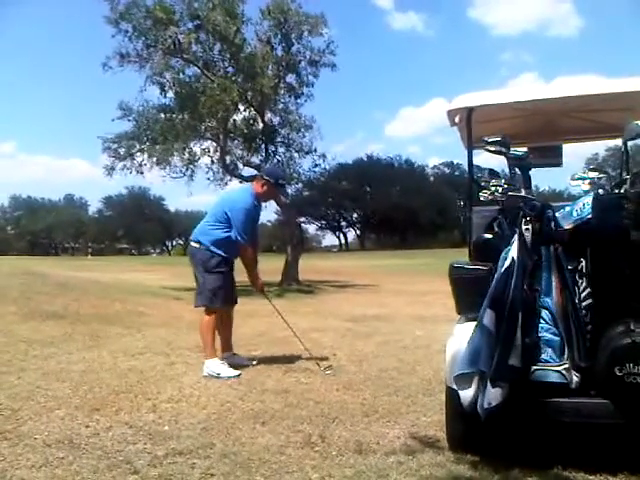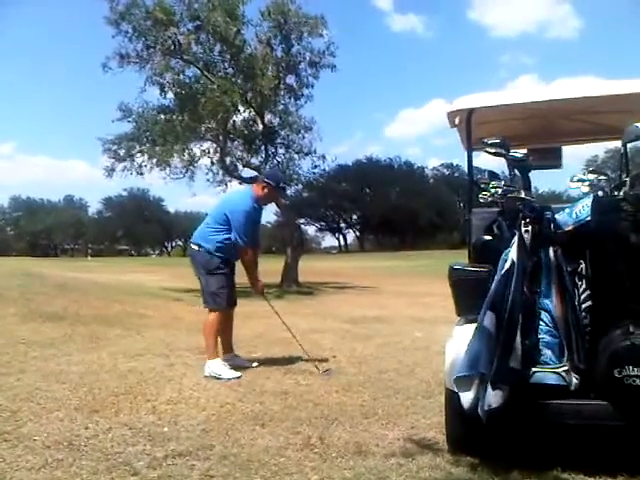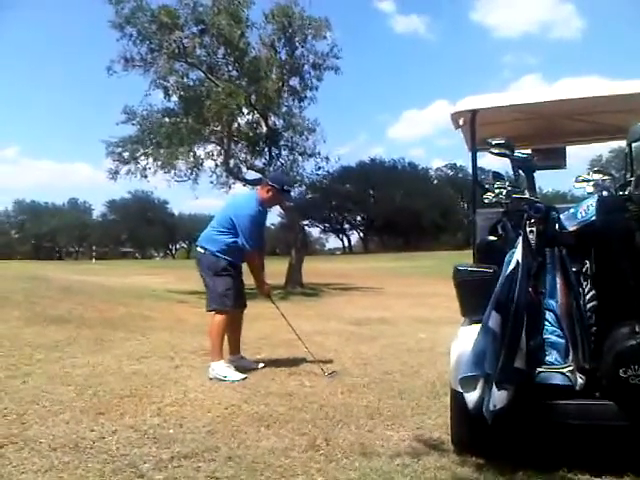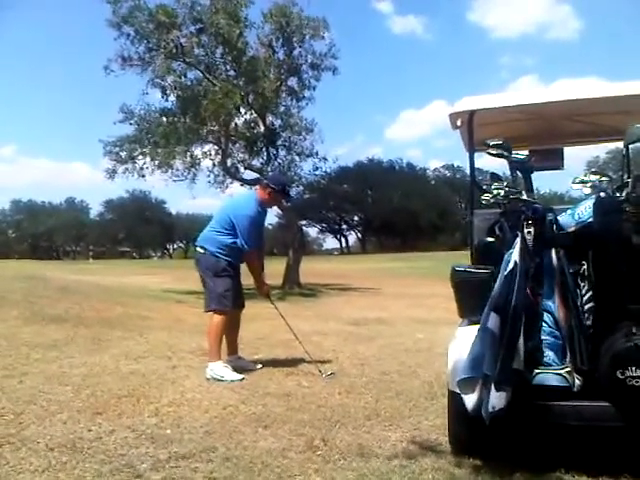
dt=0.5s
person 1, frame 1
left shoulder: (253, 201)
right shoulder: (243, 202)
left elbow: (252, 240)
right elbow: (243, 245)
left wrist: (254, 272)
right wrist: (254, 277)
left hip: (220, 254)
right hip: (206, 251)
left knee: (227, 305)
right knee: (212, 306)
left ankle: (227, 353)
right ankle: (211, 361)
person 1, frame 2
left shoulder: (254, 204)
right shoulder: (243, 204)
left elbow: (253, 243)
right elbow: (243, 248)
left wrist: (255, 274)
right wrist: (254, 279)
left hip: (220, 255)
right hip: (207, 253)
left knee: (227, 307)
right knee: (217, 306)
left ankle: (228, 356)
right ankle: (212, 362)
person 1, frame 3
left shoulder: (259, 206)
right shoulder: (248, 208)
left elbow: (259, 246)
right elbow: (250, 251)
left wrist: (262, 277)
right wrist: (260, 282)
left hip: (228, 258)
right hip: (214, 256)
left knee: (237, 308)
right knee: (223, 308)
left ankle: (235, 357)
right ankle: (217, 364)
person 1, frame 4
left shoulder: (257, 206)
right shoulder: (248, 209)
left elbow: (258, 246)
right elbow: (249, 252)
left wrist: (261, 276)
right wrist: (260, 282)
left hip: (225, 258)
right hip: (213, 256)
left knee: (235, 308)
right knee: (221, 309)
left ankle: (233, 357)
right ankle: (214, 364)
